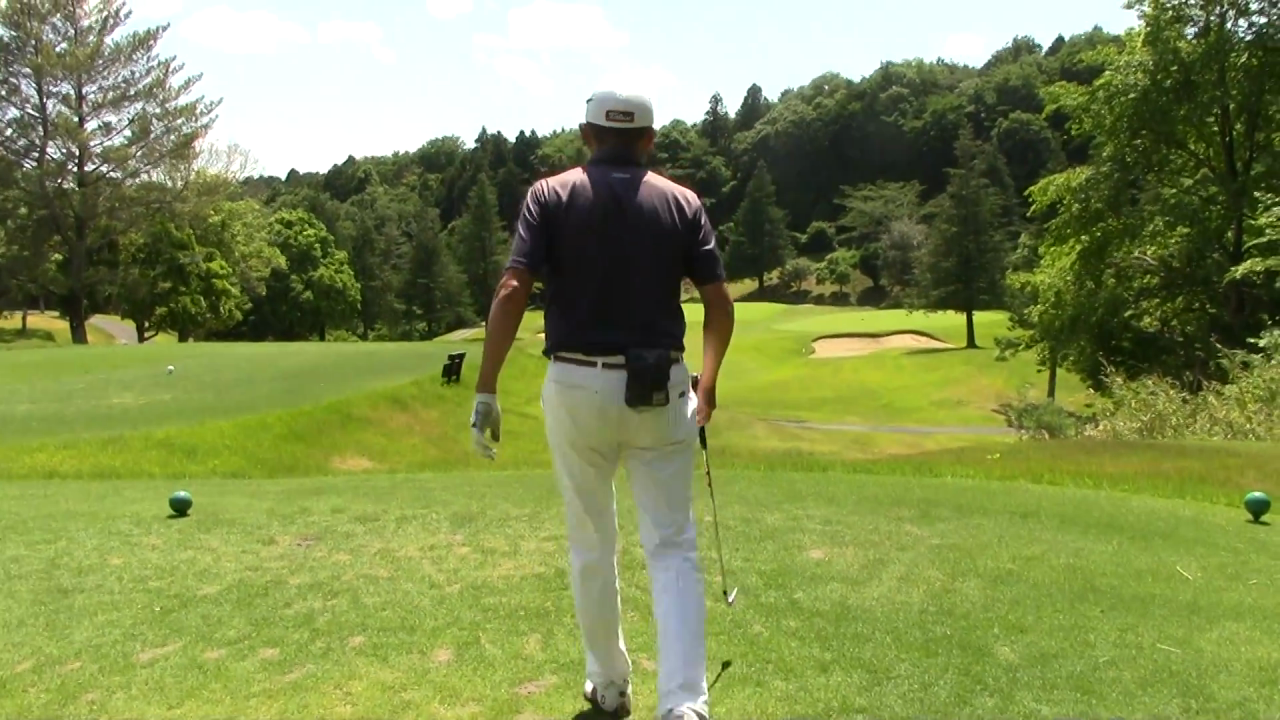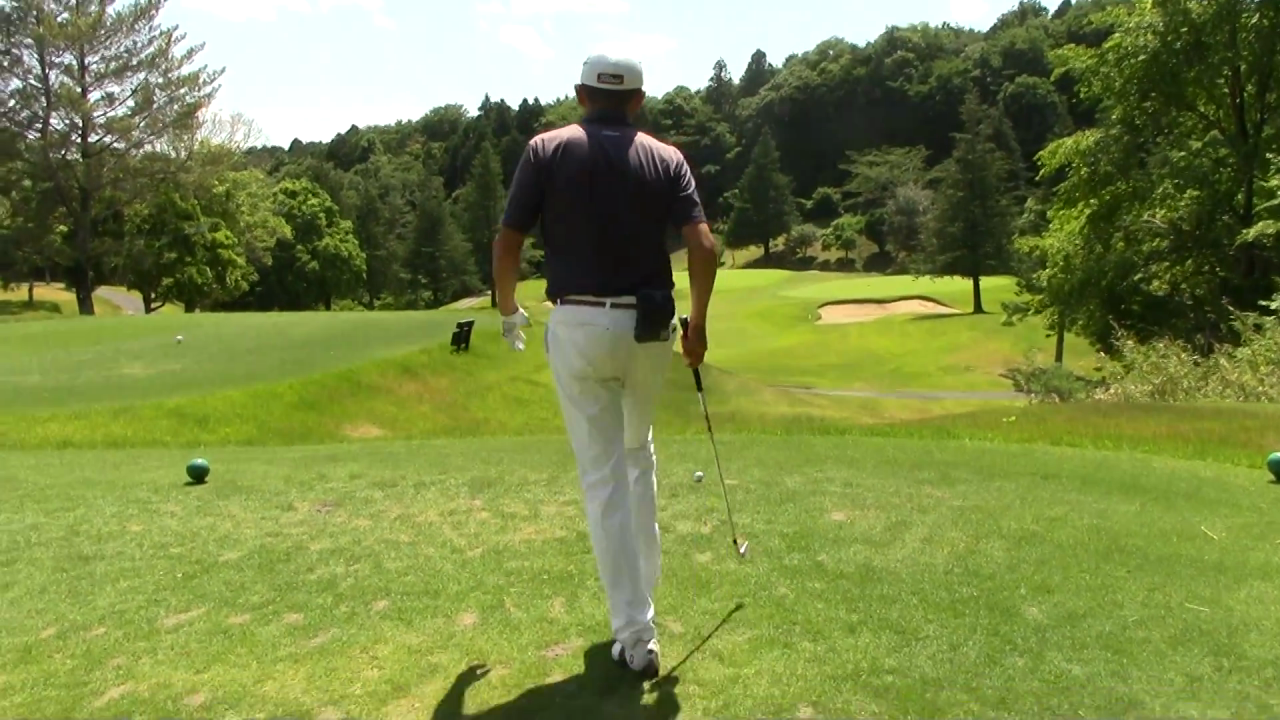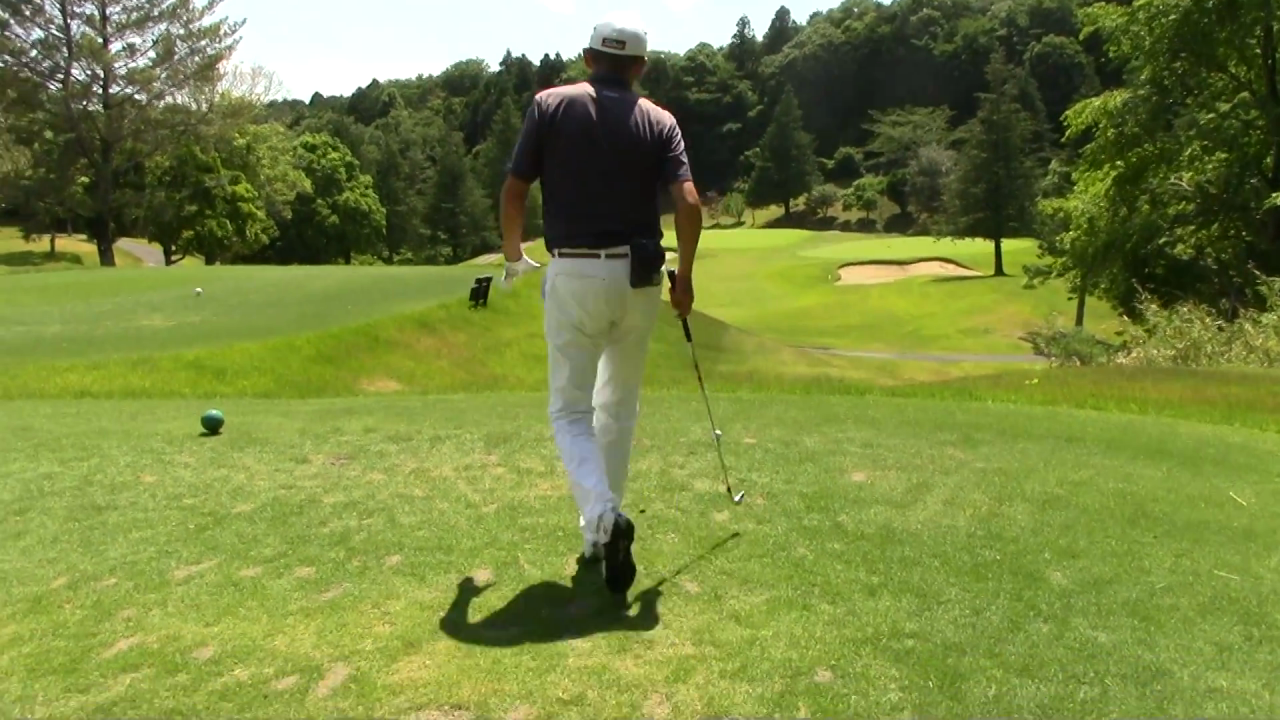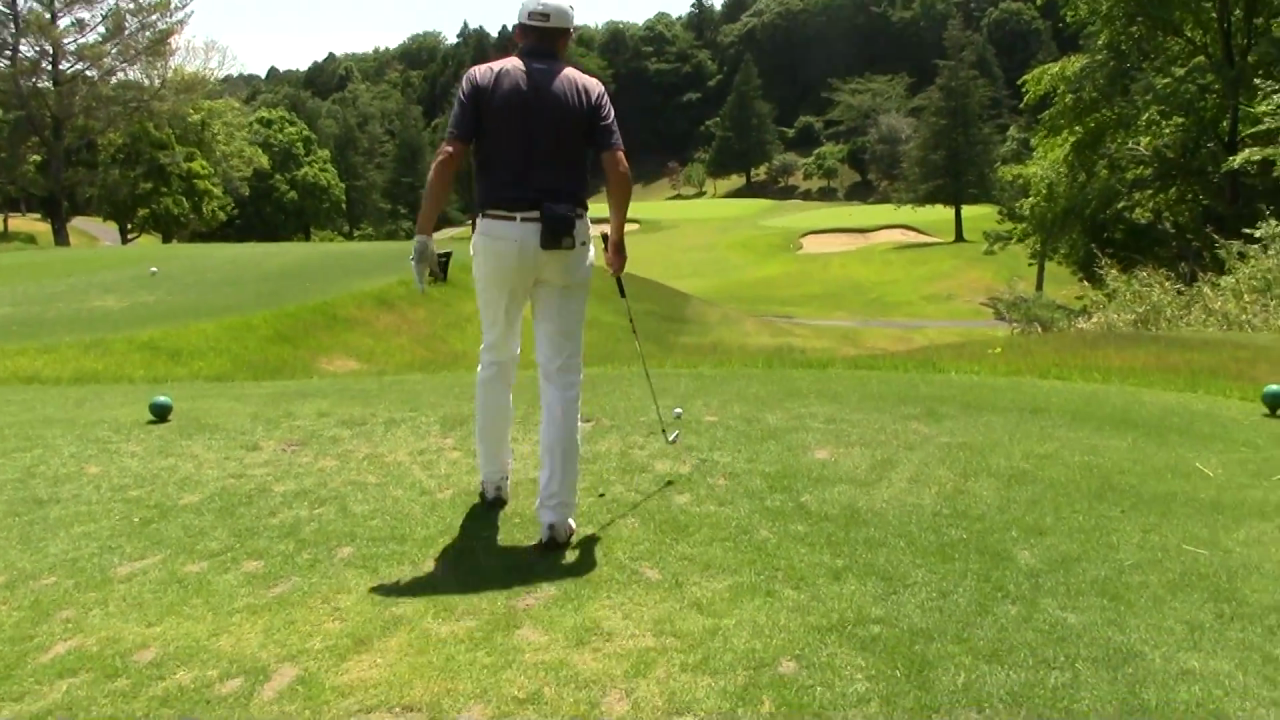
dt=0.3s
person 1, frame 1
left shoulder: (551, 194)
right shoulder: (681, 201)
left elbow: (512, 292)
right elbow: (720, 303)
left wrist: (486, 392)
right wrist: (707, 381)
left hip: (576, 388)
right hip: (658, 390)
left knee: (592, 542)
right knee: (672, 550)
person 1, frame 2
left shoulder: (546, 150)
right shoulder: (665, 158)
left elbow: (506, 245)
right elbow: (702, 246)
left wrist: (508, 310)
right wrist: (698, 323)
left hip: (579, 327)
right hip: (649, 328)
left knee: (605, 482)
right knee: (636, 451)
left ankle: (636, 637)
right ankle: (638, 591)
person 1, frame 3
left shoulder: (550, 104)
right shoulder: (660, 120)
left elbow: (513, 193)
right elbow: (688, 204)
left wrist: (513, 253)
right wrist: (685, 276)
left hip: (575, 274)
right hip: (640, 277)
left knee: (570, 413)
right knee: (619, 408)
left ankle: (606, 516)
right ankle: (605, 541)
person 1, frame 4
left shoulder: (483, 78)
right shoulder: (588, 89)
left elbow: (448, 157)
right elbow: (618, 169)
left wrist: (423, 234)
right wrist: (617, 236)
left hip: (499, 237)
right hip: (565, 241)
left knee: (497, 358)
right knee: (561, 378)
left ankle: (495, 479)
right ankle: (556, 516)
